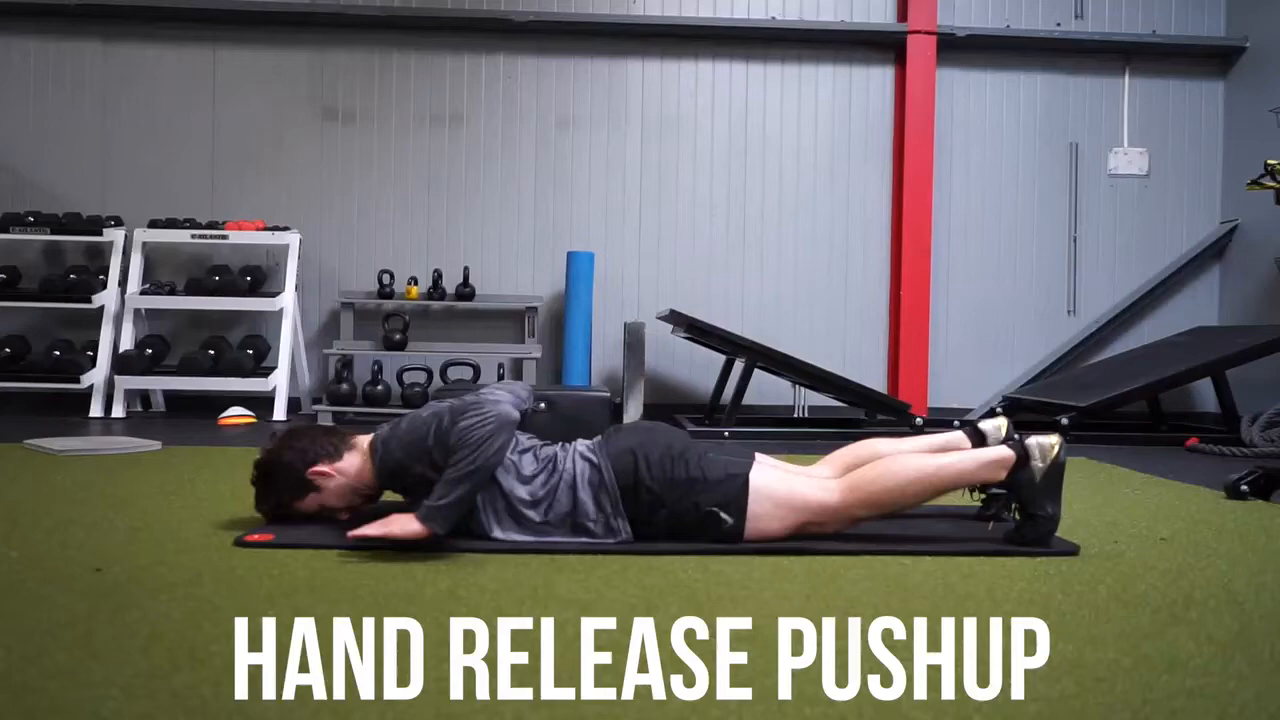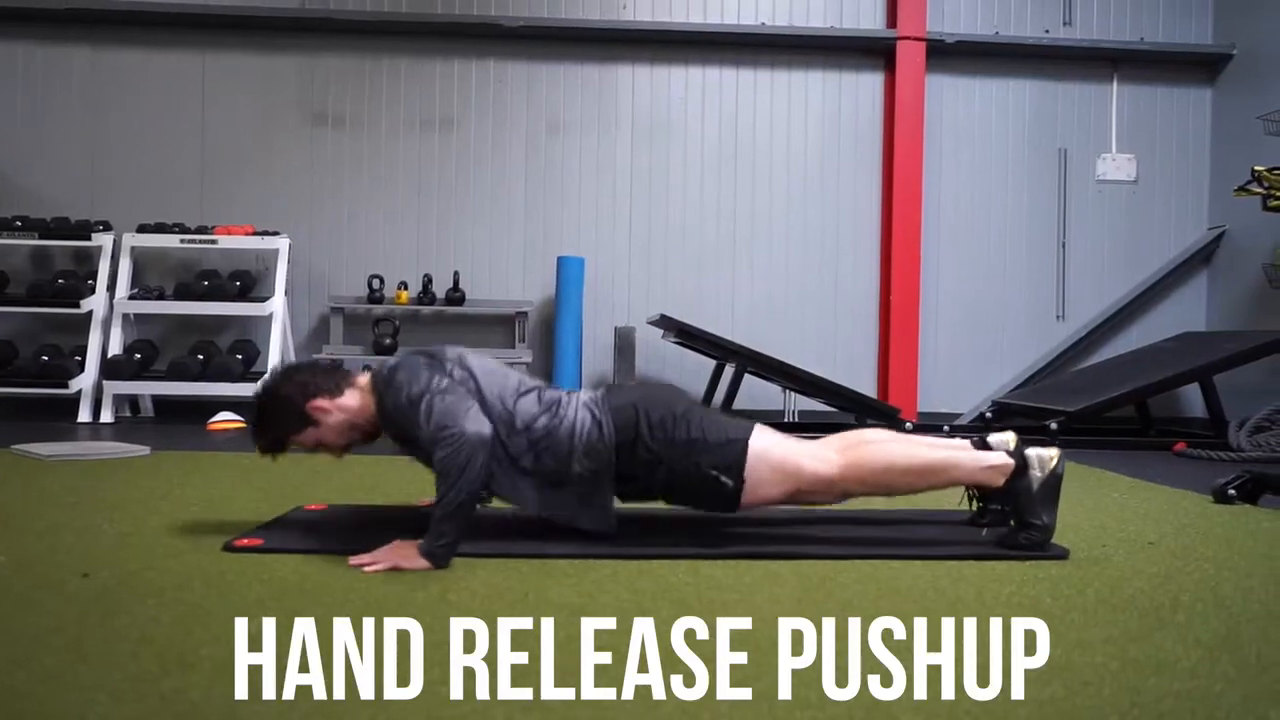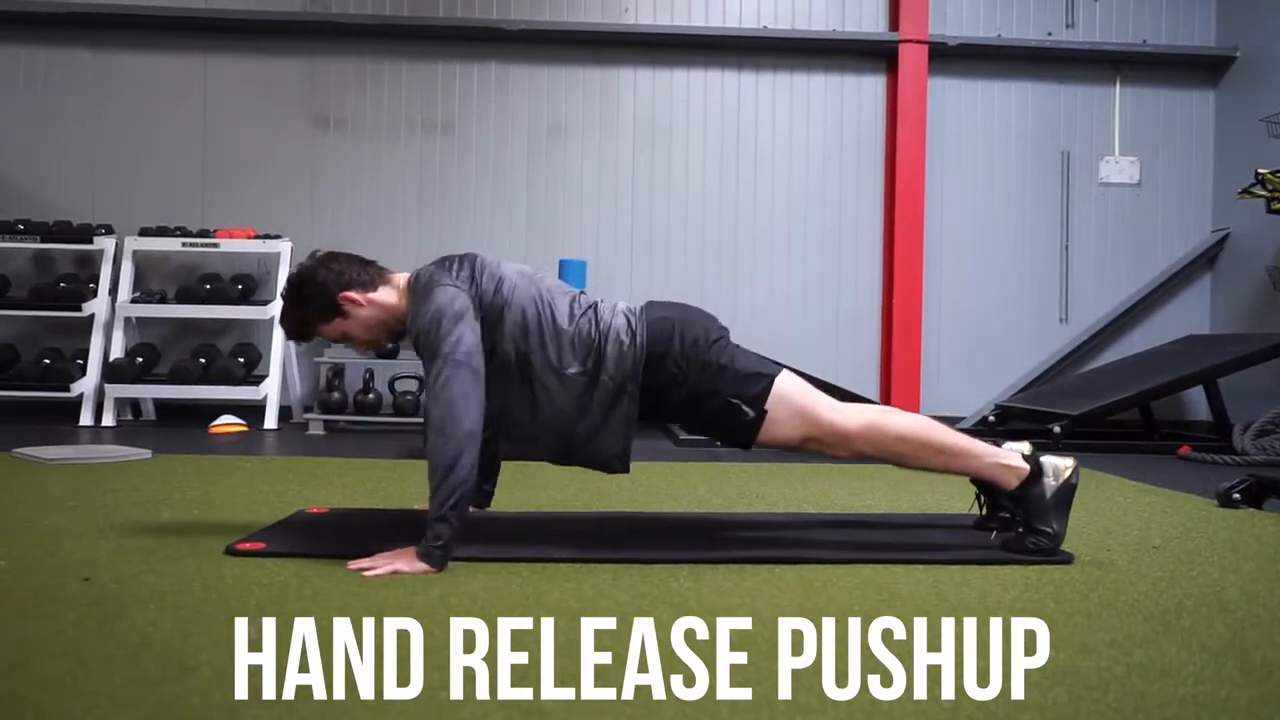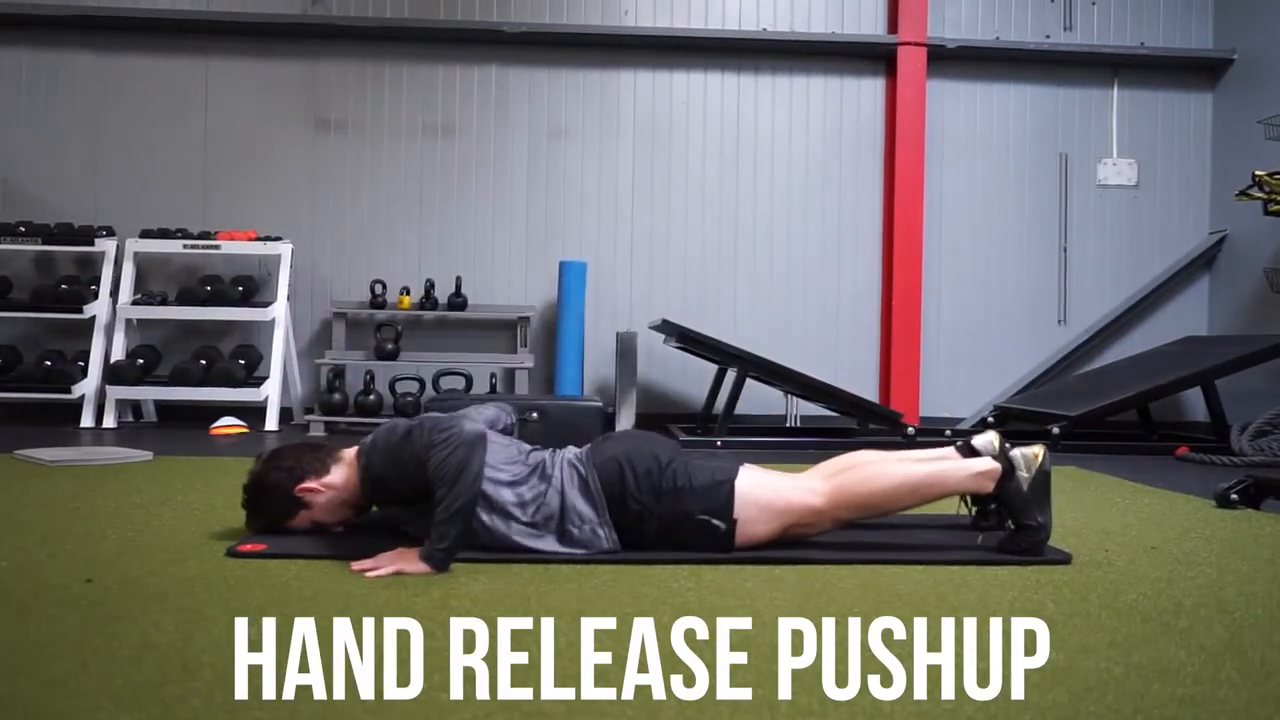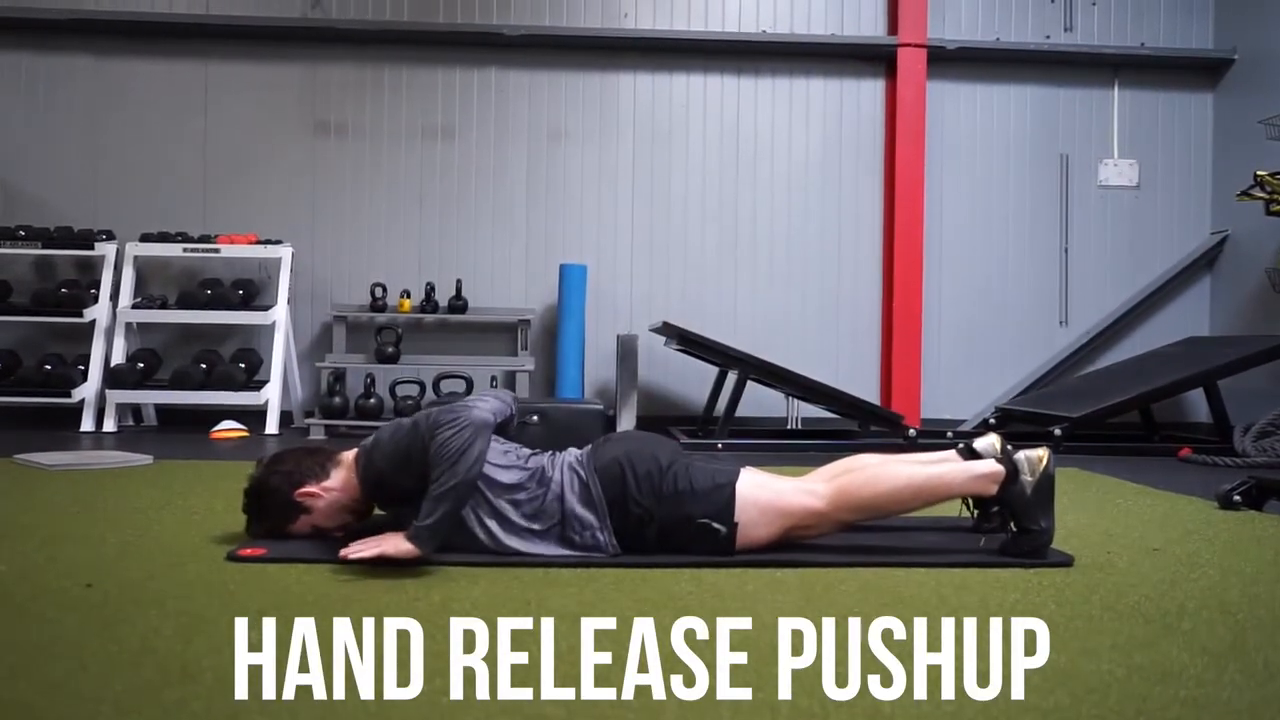
dt=1s
person 1, frame 1
left shoulder: (401, 448)
right shoulder: (413, 442)
left elbow: (494, 414)
right elbow: (513, 392)
left wrist: (429, 515)
left hip: (640, 485)
right hip: (626, 465)
left knee: (830, 500)
right knee: (818, 477)
left ankle: (1014, 459)
right ankle: (978, 440)
person 1, frame 2
left shoulder: (405, 382)
right shoulder: (415, 373)
left elbow: (471, 443)
left wrist: (433, 546)
right wrist: (457, 505)
left hip: (634, 441)
right hip: (624, 426)
left knee: (820, 472)
right knee: (813, 470)
left ankle: (1014, 471)
right ankle: (980, 448)
person 1, frame 3
left shoulder: (435, 304)
right shoulder: (441, 295)
left elbow: (460, 420)
right elbow: (495, 401)
left wrist: (434, 547)
right wrist: (472, 502)
left hip: (659, 361)
right hip: (650, 357)
left knee: (835, 429)
right knee: (831, 433)
left ankle: (1026, 474)
right ankle: (1004, 458)
person 1, frame 4
left shoulder: (383, 457)
right shoulder: (402, 450)
left elbow: (464, 439)
right elbow: (494, 413)
left wrist: (433, 552)
right wrist: (439, 521)
left hip: (625, 493)
right hip: (615, 479)
left knee: (812, 504)
right knee: (809, 494)
left ankle: (1000, 471)
right ankle: (973, 456)
person 1, frame 5
left shoulder: (385, 458)
right shoulder: (403, 456)
left elbow: (468, 420)
right elbow: (497, 403)
left wrist: (420, 533)
left hip: (626, 497)
right hip: (615, 476)
left knee: (814, 504)
right knee: (813, 491)
left ankle: (1002, 474)
right ankle: (976, 454)
